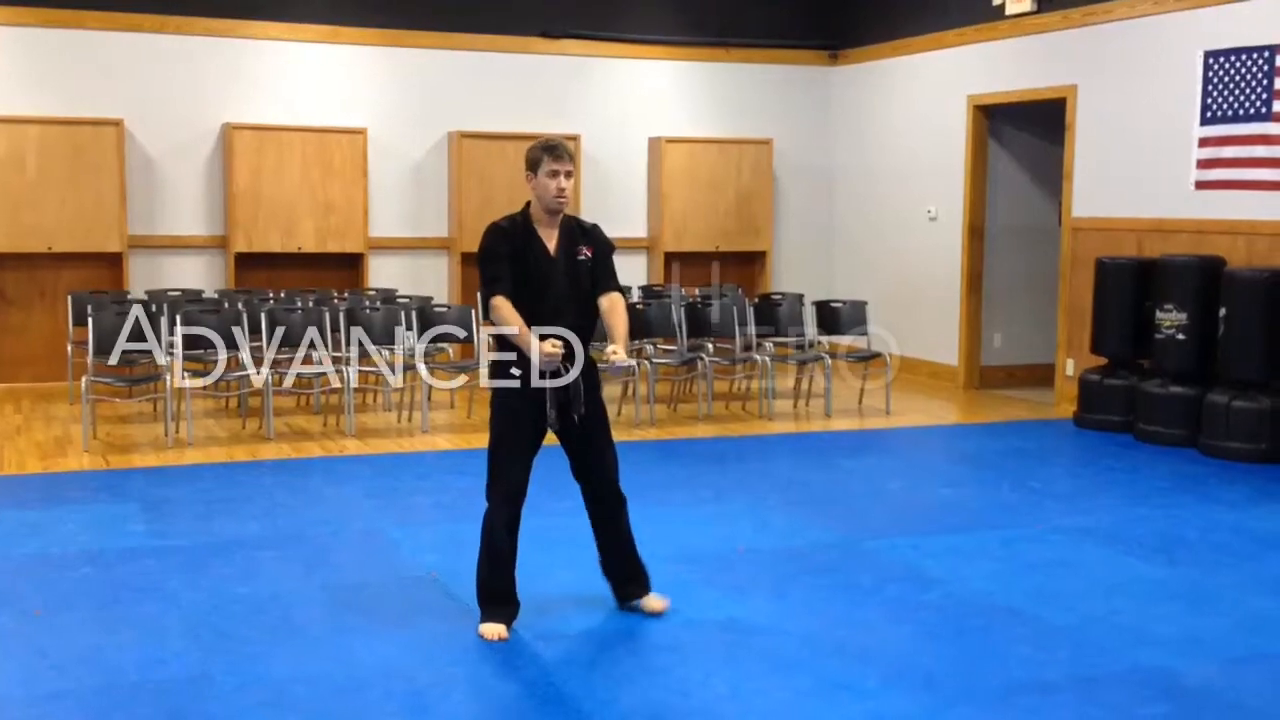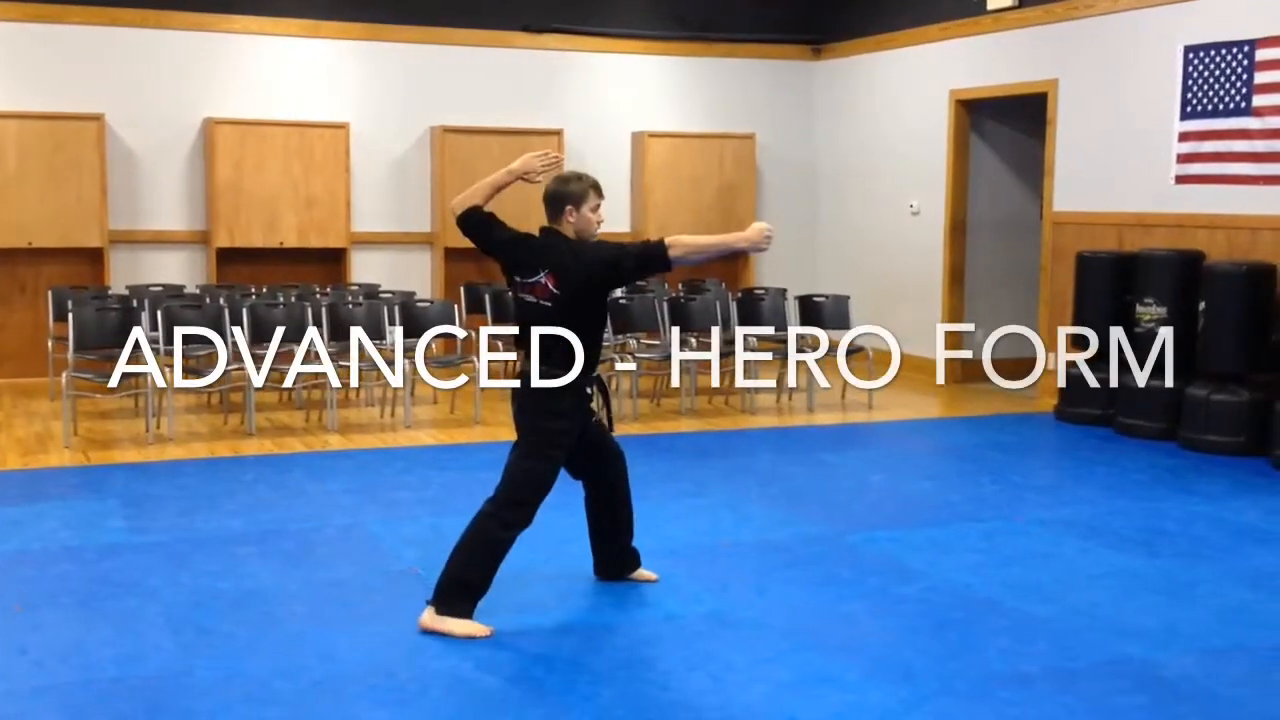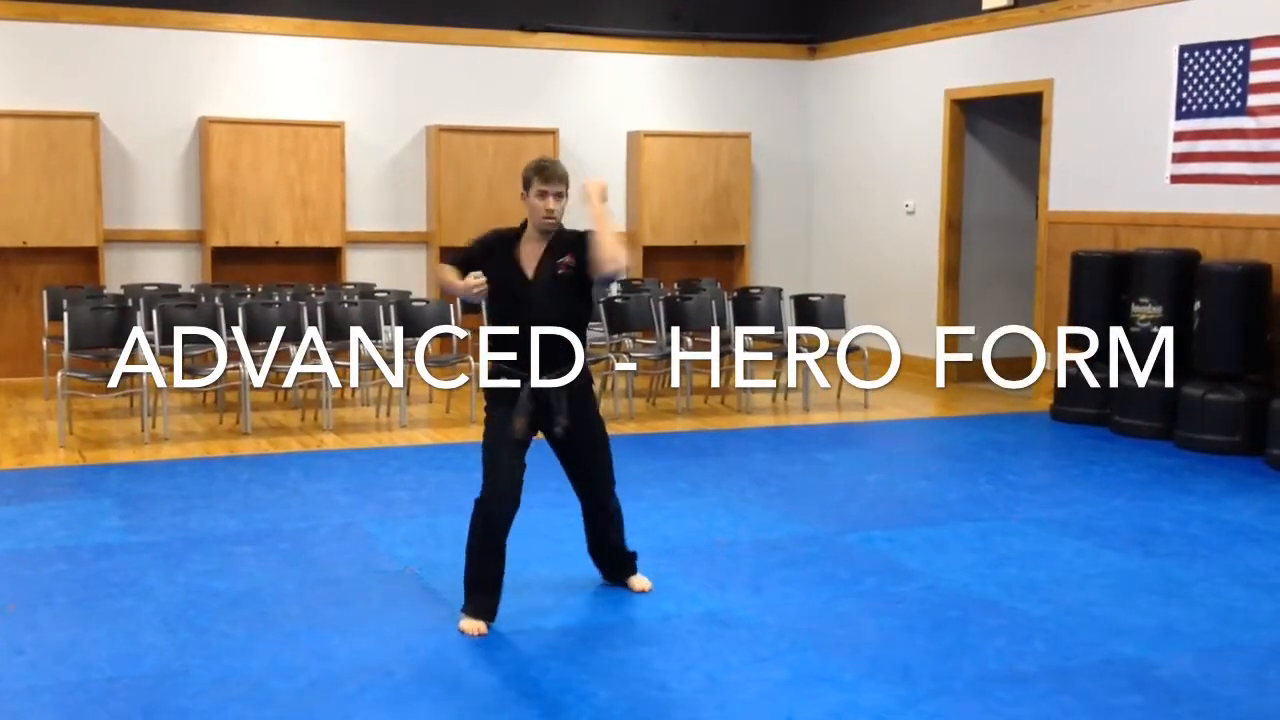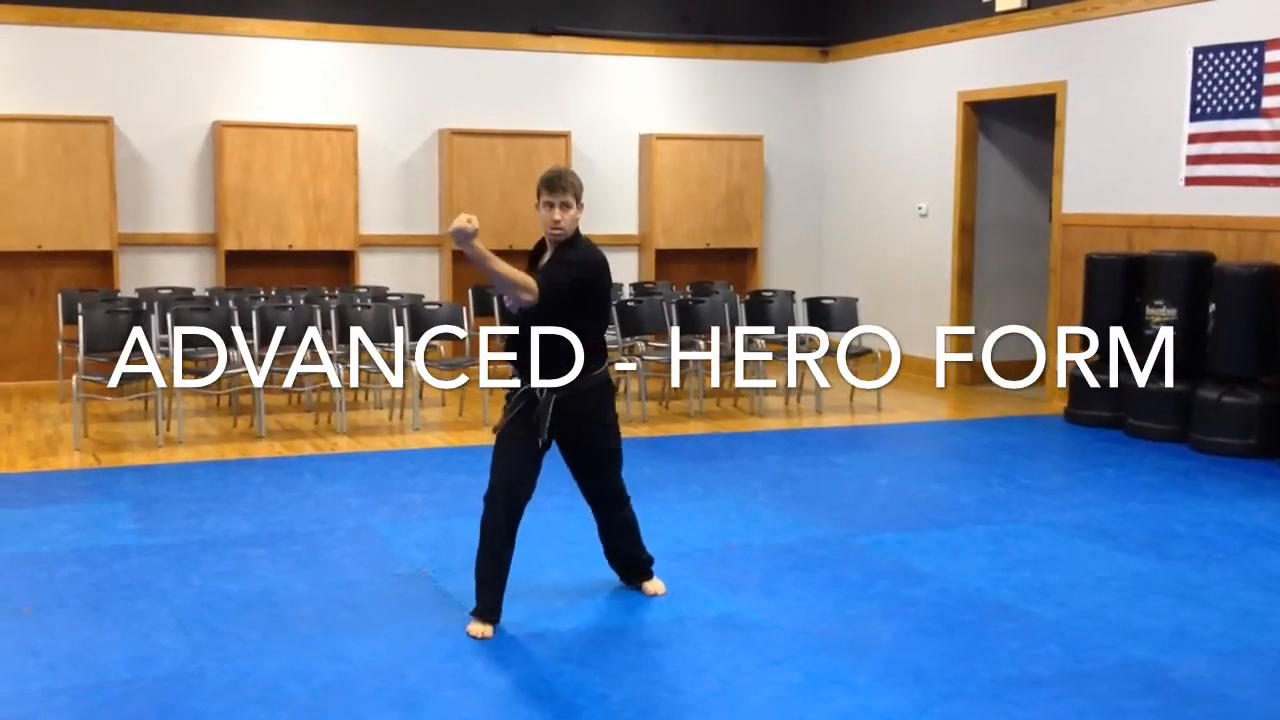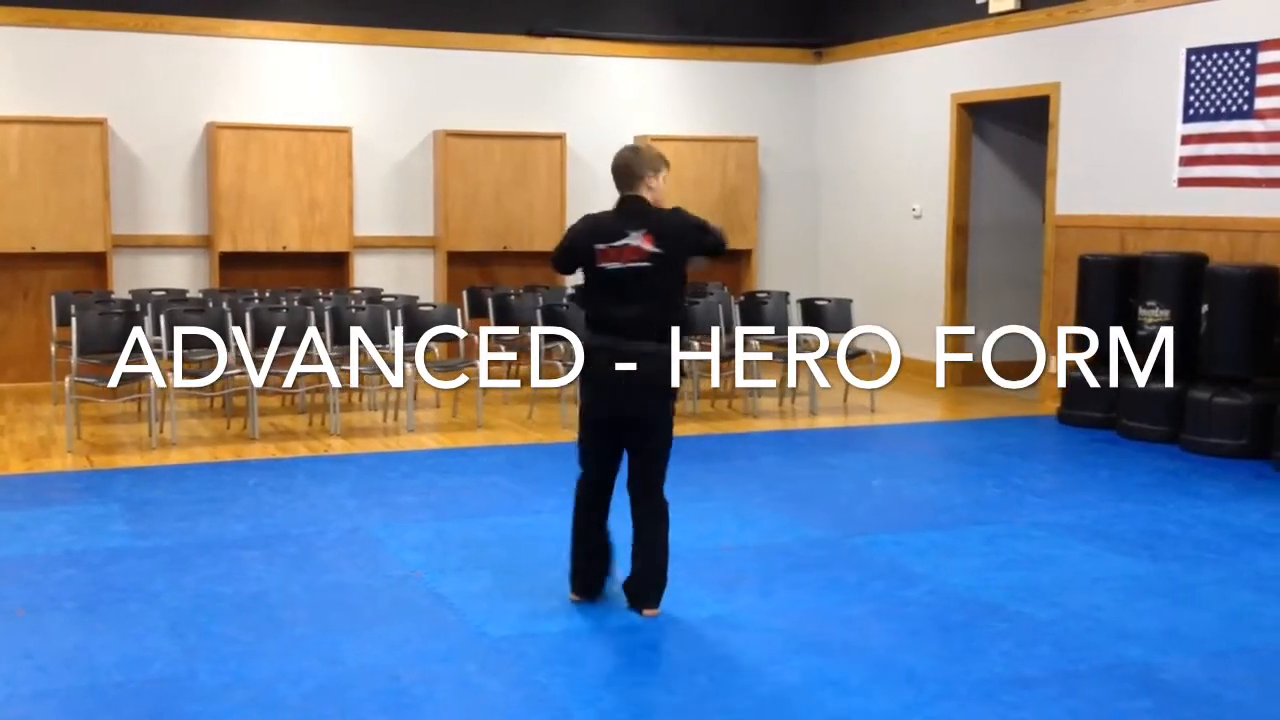
dt=1s
person 1, frame 1
left shoulder: (590, 238)
right shoulder: (502, 236)
left elbow: (608, 296)
right elbow: (499, 302)
left wrist: (619, 344)
right wrist: (531, 346)
left hip: (578, 377)
right hip: (519, 379)
left knee: (603, 484)
right knee: (505, 496)
left ankle: (632, 587)
right ankle: (497, 607)
person 1, frame 2
left shoulder: (520, 250)
right shoulder: (589, 261)
left elbow: (463, 209)
right elbow: (671, 251)
left wrist: (514, 171)
right wrist: (741, 241)
left hip: (552, 391)
right hip: (554, 398)
left knee: (607, 466)
right knee: (512, 502)
left ankle: (616, 562)
right ankle: (445, 606)
person 1, frame 3
left shoulder: (579, 244)
right shoulder: (497, 244)
left elbow: (609, 269)
right elbow: (447, 271)
left wrist: (597, 201)
right wrist: (463, 287)
left hip: (568, 388)
right hip: (511, 390)
left knee: (596, 485)
right knee: (497, 499)
left ankle: (618, 567)
right ankle: (478, 605)
person 1, frame 4
left shoulder: (586, 261)
right shoulder: (544, 251)
left elbow: (529, 292)
left wrist: (471, 246)
right wrist: (516, 301)
left hip: (583, 395)
right hip: (531, 394)
left knee: (606, 492)
right knee: (503, 498)
left ankle: (637, 569)
right ankle: (487, 609)
person 1, frame 5
left shoulder: (588, 229)
right shoulder: (676, 226)
left elbow: (562, 265)
right elbow: (715, 241)
left hip: (601, 364)
right hip: (652, 368)
left knee: (595, 478)
right knee: (648, 485)
left ankle: (585, 582)
right ankle: (647, 593)
